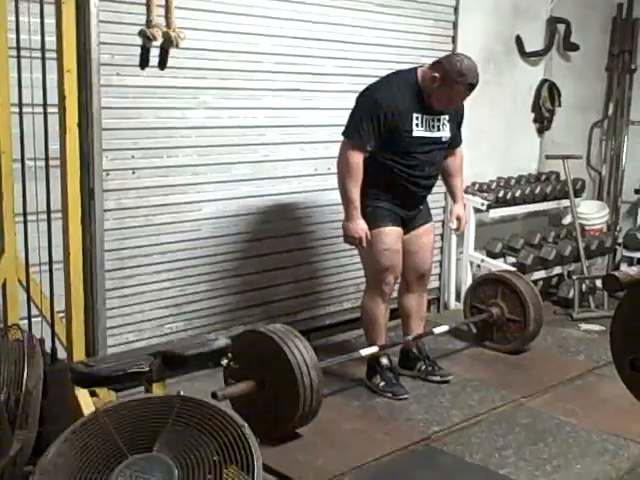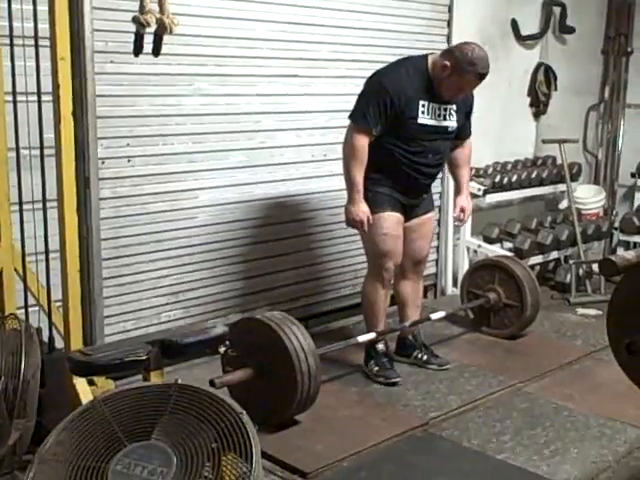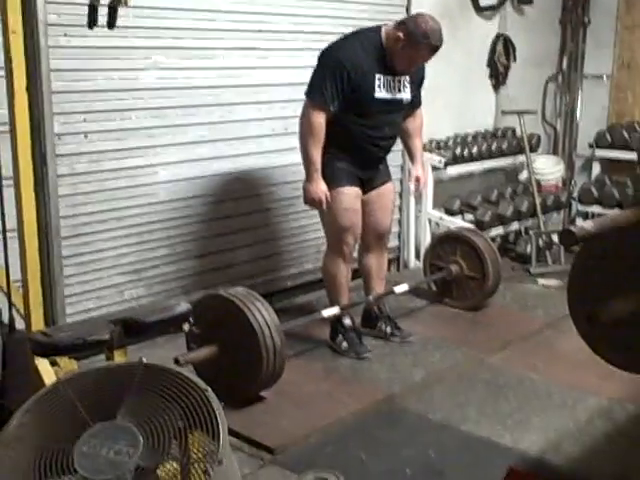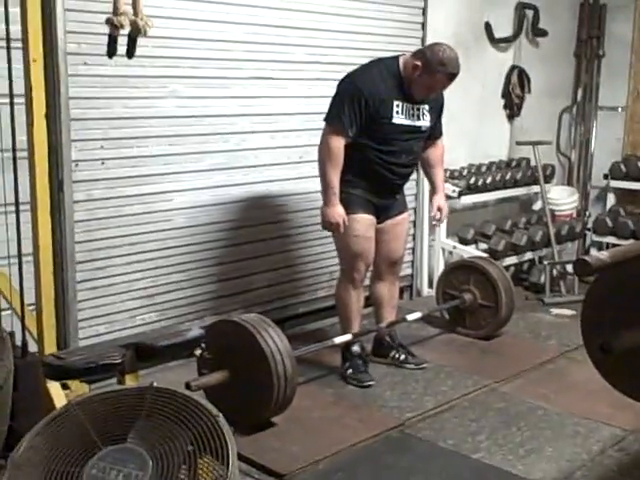
dt=0.5s
person 1, frame 1
left shoulder: (453, 105)
right shoulder: (383, 97)
left elbow: (452, 153)
right elbow: (351, 154)
left wrist: (458, 199)
right wrist: (353, 215)
left hip: (417, 204)
right hip: (379, 203)
left knee: (419, 279)
right knee: (383, 282)
left ankle: (413, 354)
right ankle: (378, 364)
person 1, frame 2
left shoulder: (463, 95)
right shoulder: (392, 82)
left elbow: (460, 144)
right elbow: (357, 137)
left wrist: (463, 191)
right wrist: (355, 198)
left hip: (420, 192)
right hip: (381, 188)
left knee: (414, 267)
right knee: (384, 267)
left ankle: (409, 341)
right ankle: (375, 350)
person 1, frame 3
left shoulder: (412, 66)
right shoulder: (346, 57)
left elbow: (411, 115)
right elbow: (314, 115)
left wrist: (417, 161)
right wrist: (314, 176)
left hip: (376, 164)
right hip: (339, 163)
left knee: (379, 238)
right knee: (344, 243)
left ankle: (375, 313)
right ankle: (341, 324)
person 1, frame 4
left shoulder: (433, 95)
right shoulder: (364, 84)
left elbow: (432, 143)
right elbow: (333, 139)
left wrist: (438, 191)
right wrist: (331, 200)
left hip: (392, 193)
right hip: (354, 191)
left knee: (390, 267)
right knee: (356, 270)
left ankle: (385, 341)
right ankle: (351, 351)
